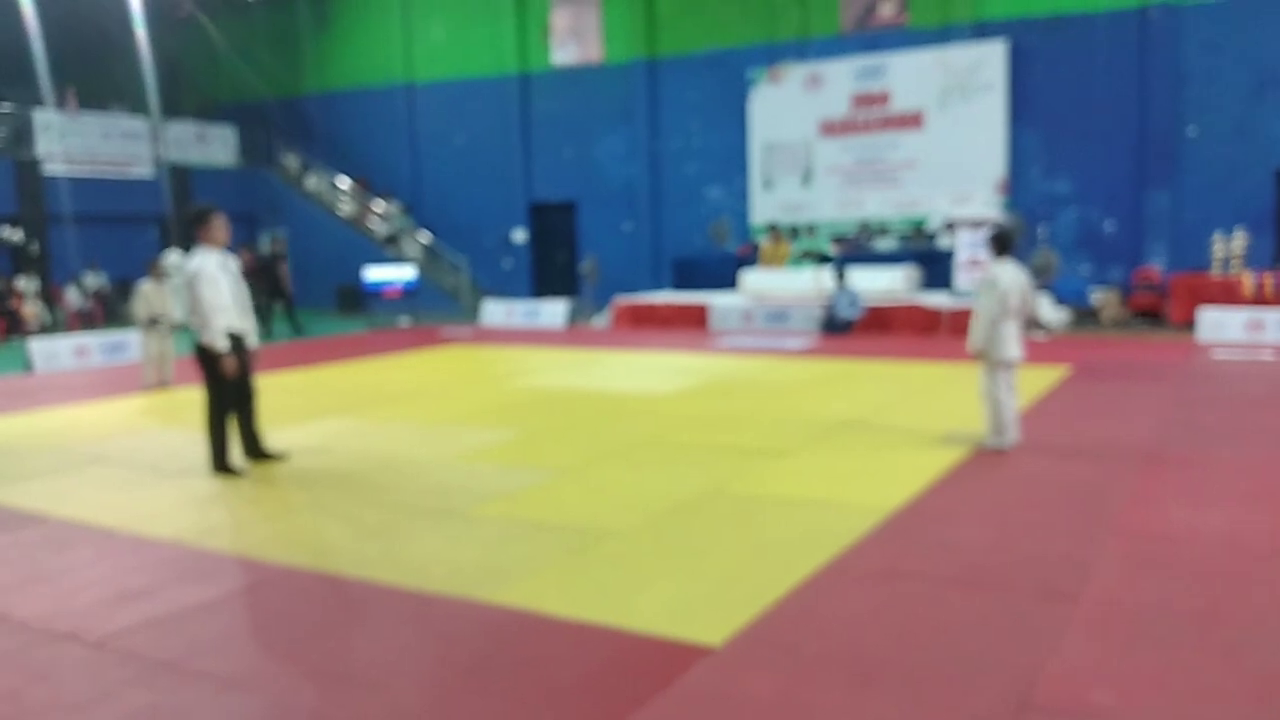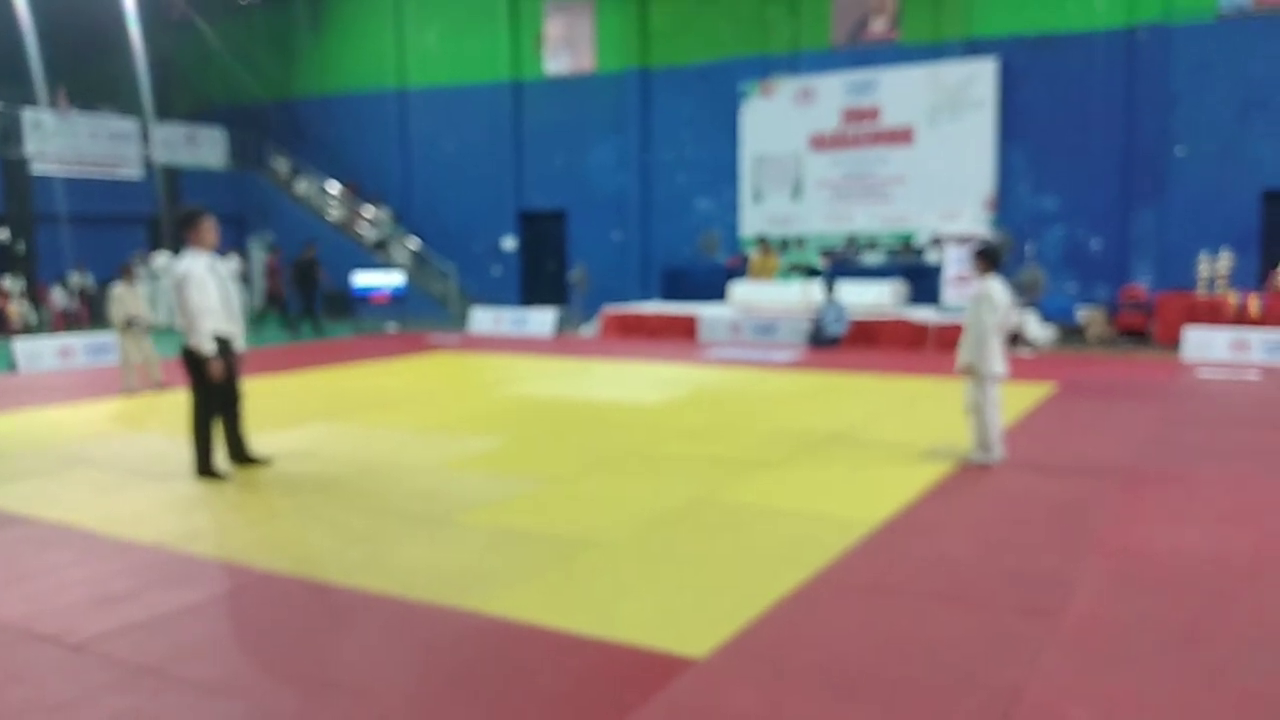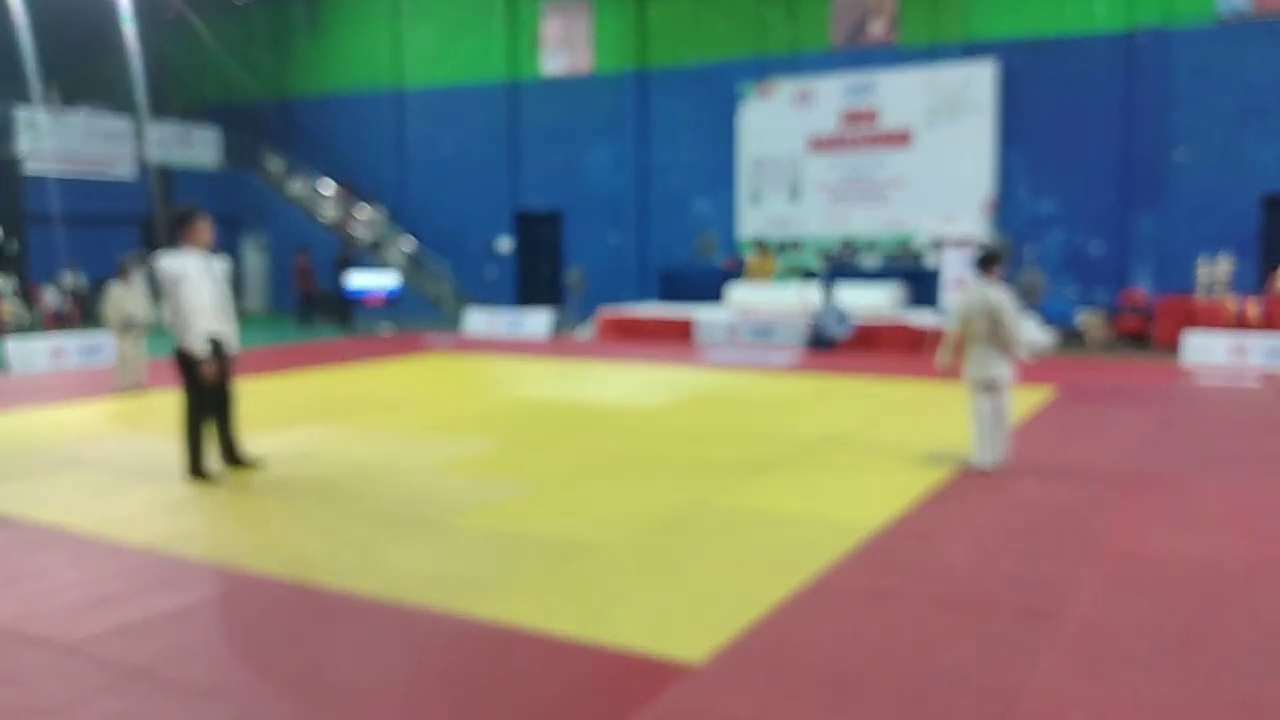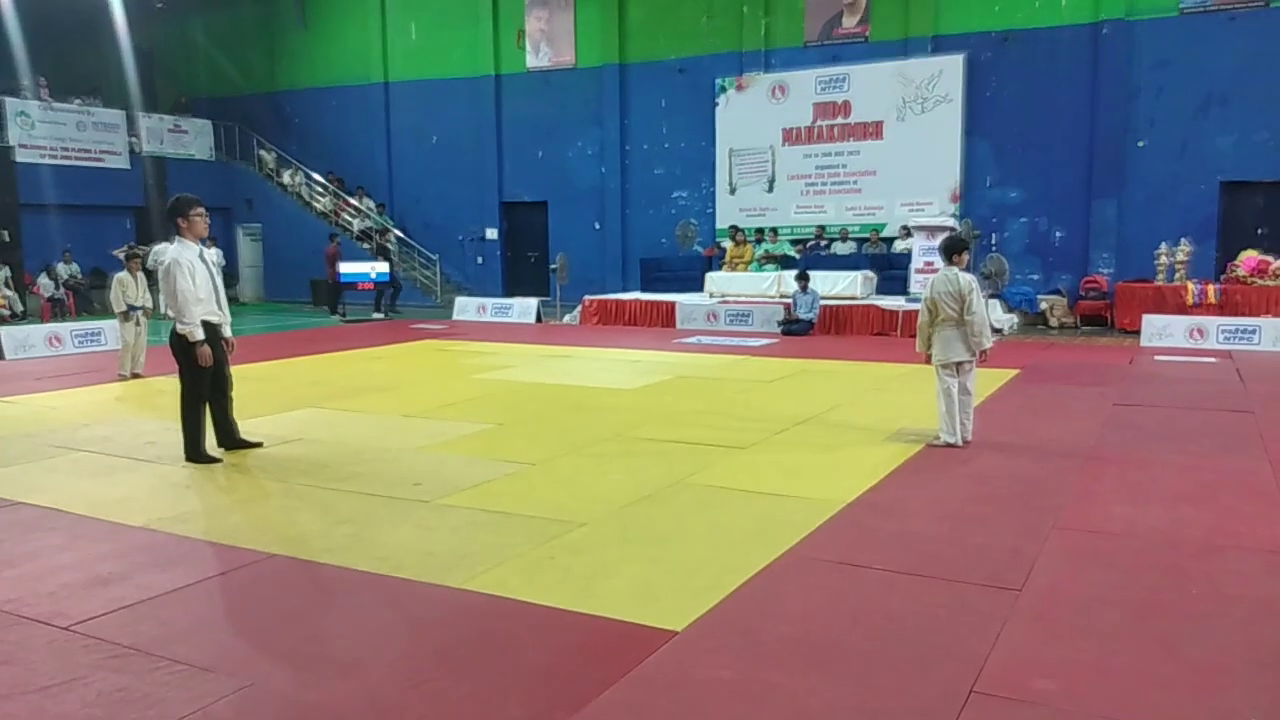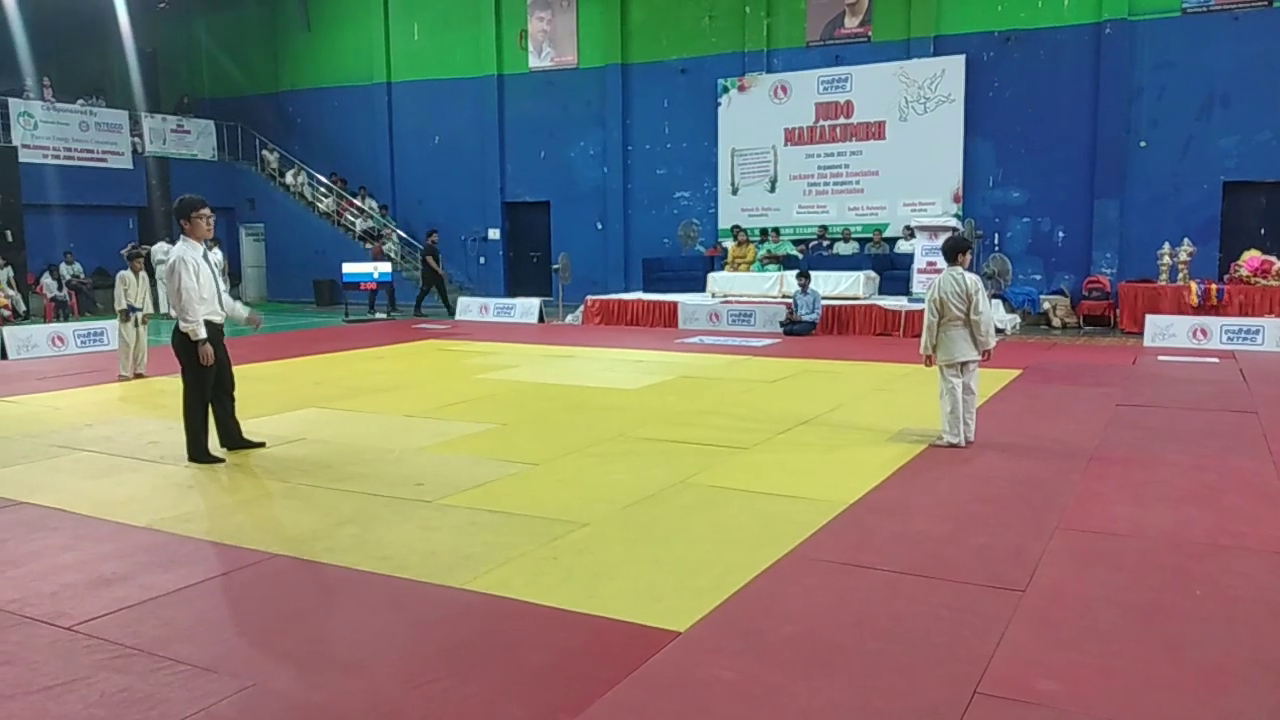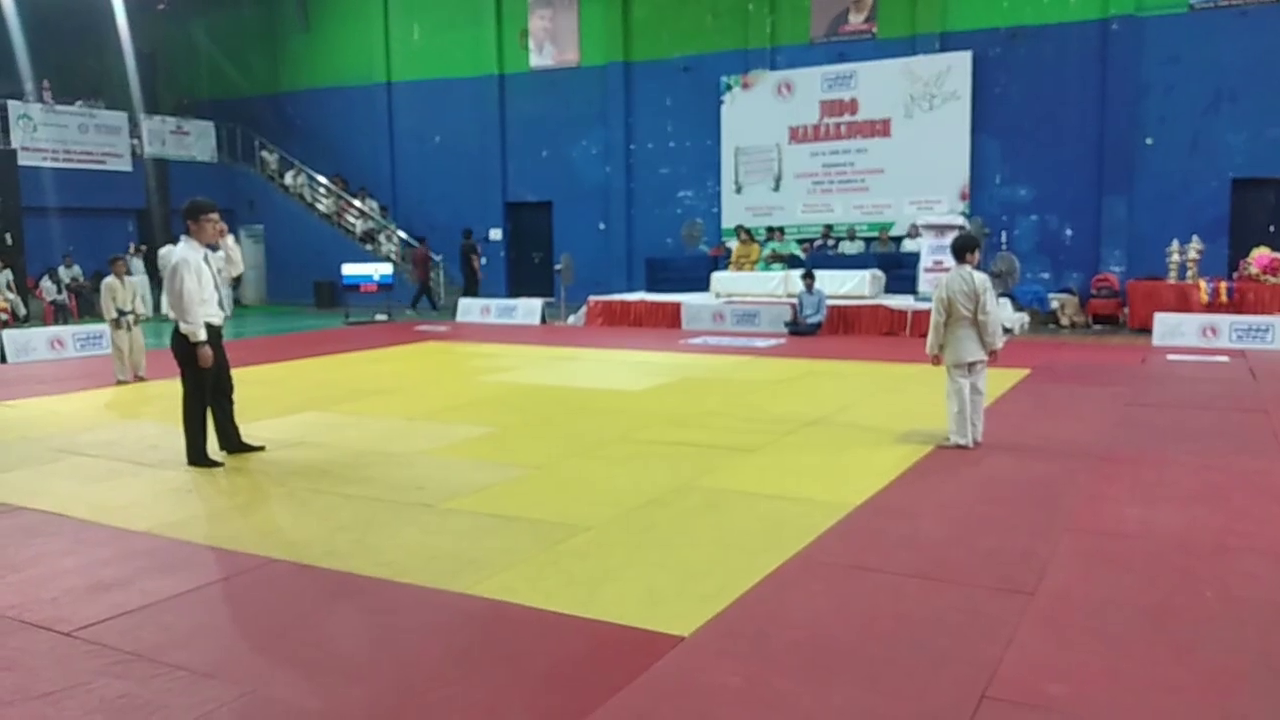
dt=0.7s
person 1, frame 1
left shoulder: (226, 259)
right shoulder: (200, 265)
right elbow: (209, 310)
left wrist: (249, 342)
right wrist: (223, 351)
left hip: (235, 340)
right hip: (217, 345)
left knee: (244, 397)
right knee: (221, 403)
left ankle: (254, 448)
right ankle: (220, 461)
person 1, frame 2
left shoulder: (214, 263)
right shoulder: (189, 268)
right elbow: (196, 314)
left wrist: (236, 345)
right wrist: (210, 355)
left hip: (223, 344)
right hip: (204, 348)
left knee: (230, 402)
right knee: (207, 407)
left ankle: (239, 453)
right ankle: (204, 465)
person 1, frame 3
left shoulder: (211, 264)
right shoulder: (182, 268)
right elbow: (188, 315)
left wrist: (229, 346)
right wrist: (202, 356)
left hip: (216, 345)
right hip: (198, 349)
left knee: (221, 403)
right knee: (200, 407)
left ankle: (231, 455)
right ankle: (196, 466)
person 1, frame 4
left shoulder: (201, 253)
right shoulder: (178, 258)
right elbow: (185, 303)
left wrist: (225, 330)
right wrist: (198, 341)
left hip: (211, 330)
right hip: (193, 335)
left knee: (221, 387)
right knee: (195, 394)
left ankle: (229, 438)
right ankle: (194, 450)
person 1, frame 5
left shoulder: (203, 253)
right shoulder: (183, 256)
right elbow: (188, 302)
left wrist: (244, 313)
right wrist: (200, 340)
left hip: (212, 330)
right hip: (195, 334)
left knee: (224, 387)
right knee: (198, 393)
left ankle: (232, 438)
right ankle: (197, 450)
person 1, frame 6
left shoulder: (203, 254)
right shoulder: (185, 257)
right elbow: (189, 304)
right wrist: (200, 343)
left hip: (210, 332)
right hip: (194, 336)
left knee: (222, 389)
right knee: (197, 396)
left ankle: (231, 442)
right ankle: (197, 454)
person 2, frame 1
left shoulder: (992, 275)
right shoulder: (1020, 272)
left elbow: (985, 313)
right elbow: (1027, 307)
left wrist: (976, 344)
left hip: (994, 341)
right hip: (1012, 339)
left knee: (996, 389)
right knee: (1006, 386)
left ankle: (1001, 437)
right ankle: (1010, 432)
person 2, frame 2
left shoulder: (983, 290)
right shoulder: (1001, 287)
left elbow: (978, 329)
right elbow: (1008, 321)
left wrist: (967, 360)
left hip: (981, 357)
right hip: (993, 356)
left knee: (982, 404)
right knee: (989, 403)
left ankle: (987, 453)
right ankle: (994, 449)
person 2, frame 3
left shoulder: (969, 296)
right shoulder: (1001, 295)
left elbow: (955, 330)
right elbow: (1011, 330)
left wrist: (946, 359)
right wrist: (1017, 354)
left hip: (978, 360)
right hip: (999, 361)
left knee: (983, 409)
right knee: (1000, 409)
left ankle: (984, 458)
right ankle: (998, 454)
person 2, frame 4
left shoulder: (933, 282)
right shoulder: (968, 281)
left elbow: (925, 318)
right elbow: (976, 316)
left wrist: (925, 346)
right wrist: (982, 344)
left hip: (943, 342)
right hip: (965, 342)
left knee: (948, 389)
right knee: (965, 389)
left ankle: (950, 436)
right ankle: (964, 433)
person 2, frame 5
left shoulder: (937, 283)
right shoulder: (973, 280)
left elbow: (931, 319)
right elbow: (981, 316)
left wrist: (928, 349)
right wrist: (986, 343)
left hip: (947, 343)
right hip: (969, 342)
left knee: (951, 389)
right knee: (968, 389)
left ankle: (953, 436)
right ankle: (967, 433)
person 2, frame 6
left shoulder: (946, 282)
right shoulder: (981, 279)
left elbow: (938, 318)
right elbow: (988, 315)
left wrist: (935, 348)
right wrist: (993, 344)
left hip: (955, 343)
right hip: (977, 343)
left knee: (958, 389)
right knee: (976, 389)
left ankle: (961, 437)
right ankle: (975, 434)
